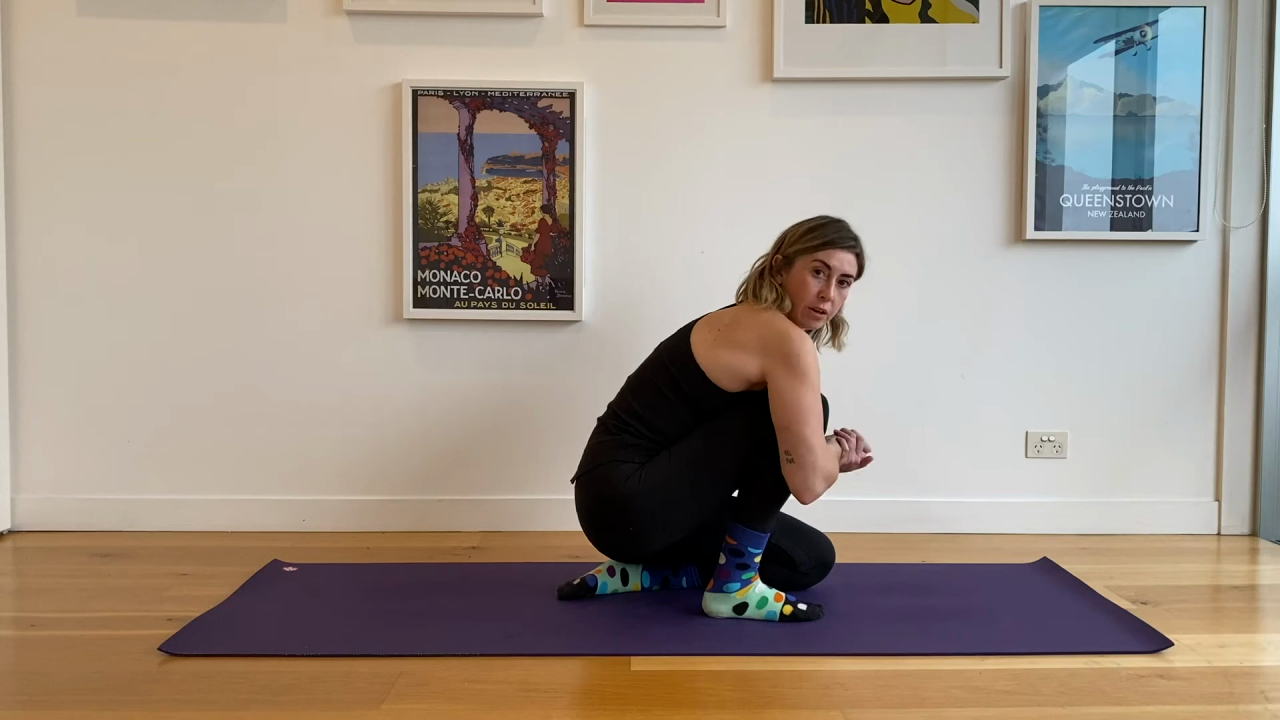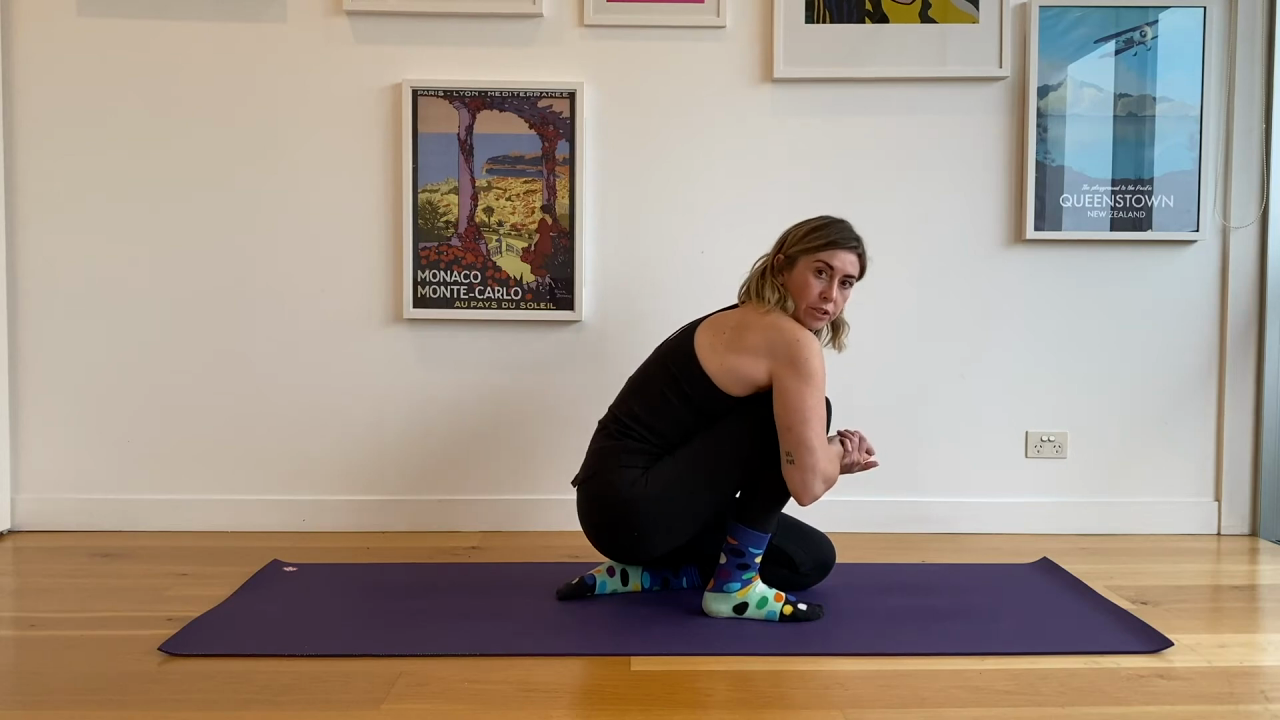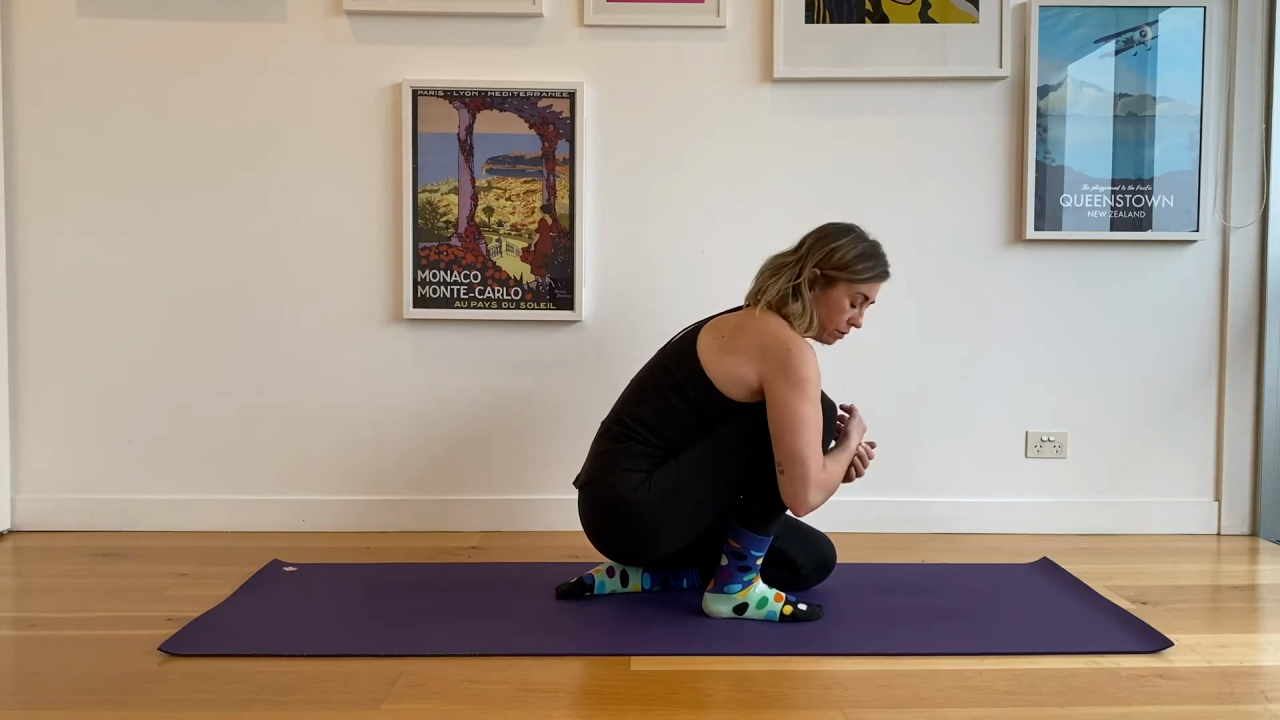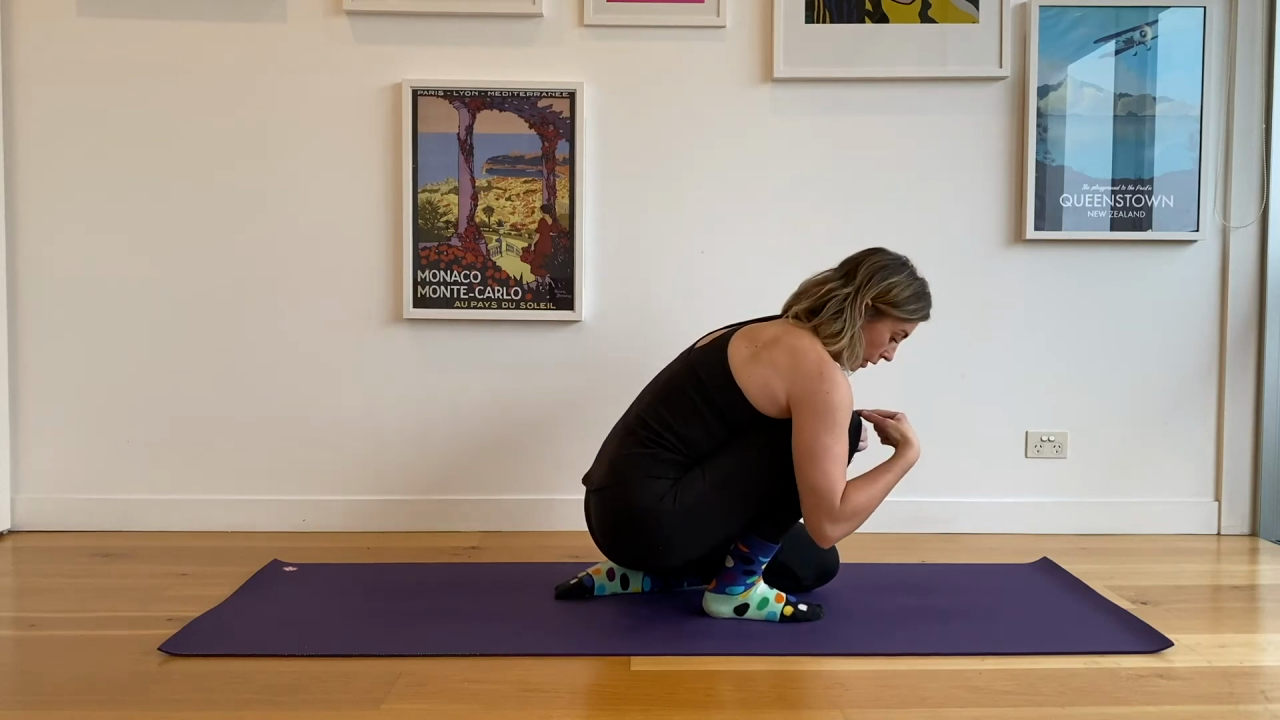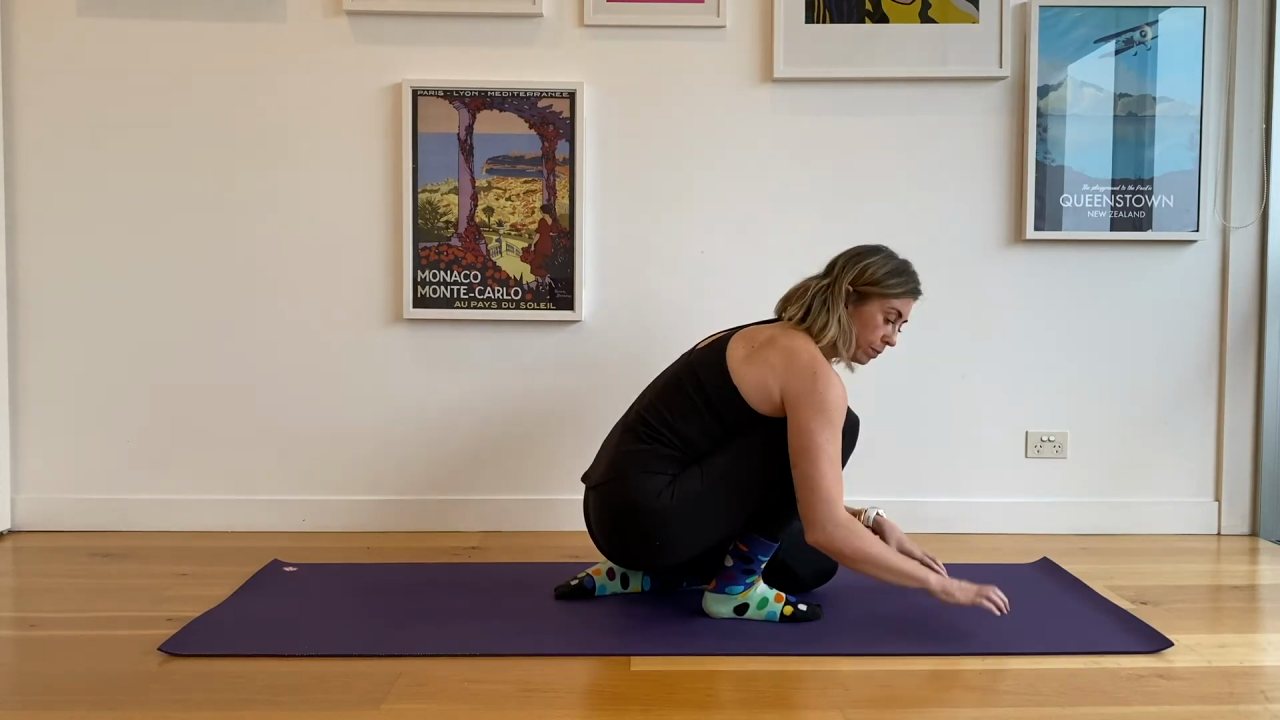
dt=1s
person 1, frame 1
left shoulder: (751, 324)
right shoulder: (786, 340)
right elbow: (808, 482)
left wrist: (831, 454)
right wrist: (836, 451)
left hip: (640, 497)
right hip: (627, 502)
left knee: (811, 559)
right knee: (789, 417)
left ankle: (638, 575)
right ankle: (734, 586)
person 1, frame 2
left shoulder: (748, 324)
right shoulder: (792, 341)
right elbow: (807, 484)
left wrist: (834, 455)
right wrist: (838, 450)
left hip: (636, 498)
right hip: (629, 505)
left knee: (811, 559)
right knee: (796, 416)
left ankle: (637, 576)
right ankle: (734, 586)
person 1, frame 3
left shoulder: (753, 327)
right shoulder: (786, 348)
right elbow: (803, 494)
left wrist: (838, 456)
right wrist: (850, 442)
left hip: (637, 500)
right hip: (632, 509)
left knee: (812, 560)
right knee: (813, 414)
left ankle: (638, 576)
right ankle: (735, 586)
person 1, frame 4
left shoulder: (773, 335)
right shoulder: (818, 371)
right elbow: (828, 523)
left wrist: (836, 440)
right wrist: (907, 452)
right hip: (648, 517)
left knee: (814, 566)
left ankle: (640, 577)
right ankle: (736, 586)
person 1, frame 5
left shoulder: (773, 342)
right shoulder: (811, 372)
left elbow: (797, 492)
right elbow: (824, 527)
left wrist: (872, 523)
right wrist: (936, 582)
left hip: (627, 505)
right hip: (649, 512)
left knee: (811, 564)
left ankle: (636, 575)
right ankle: (735, 586)
